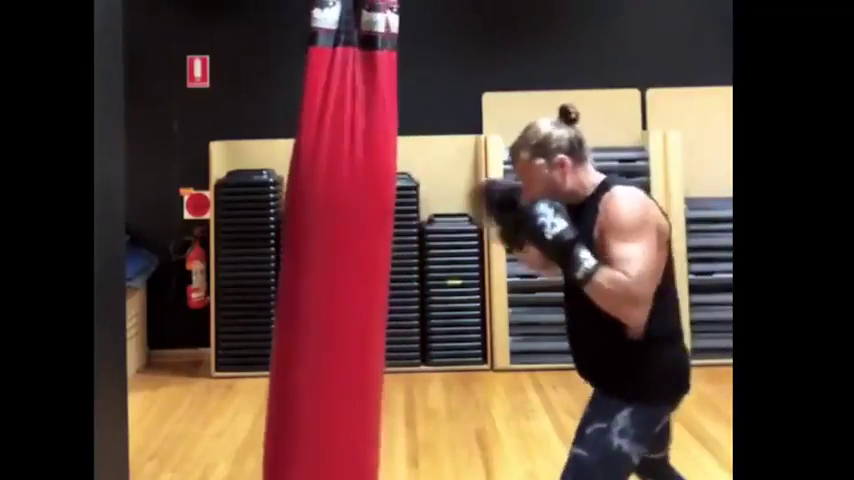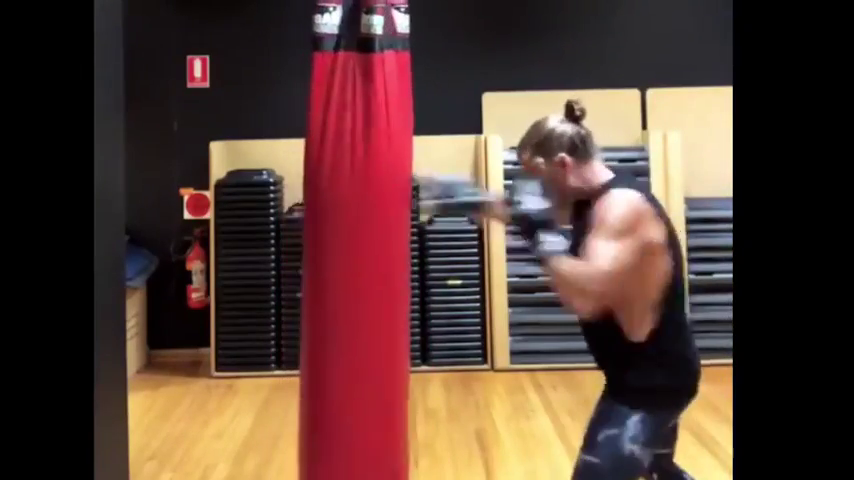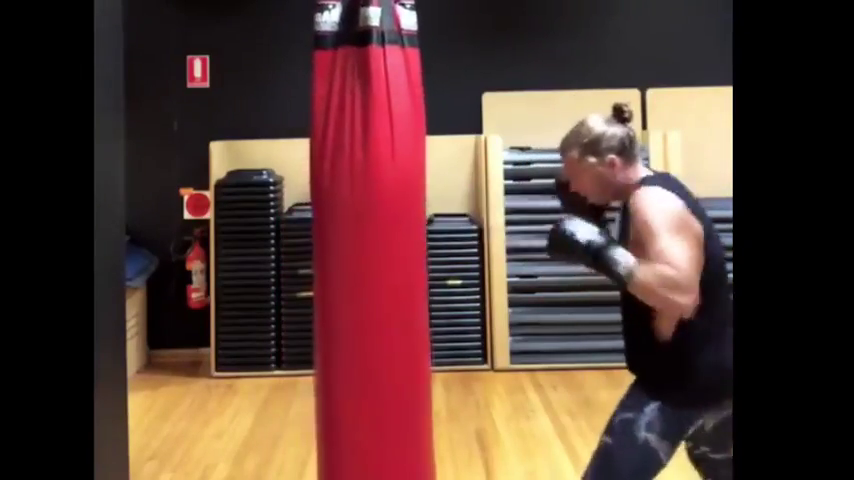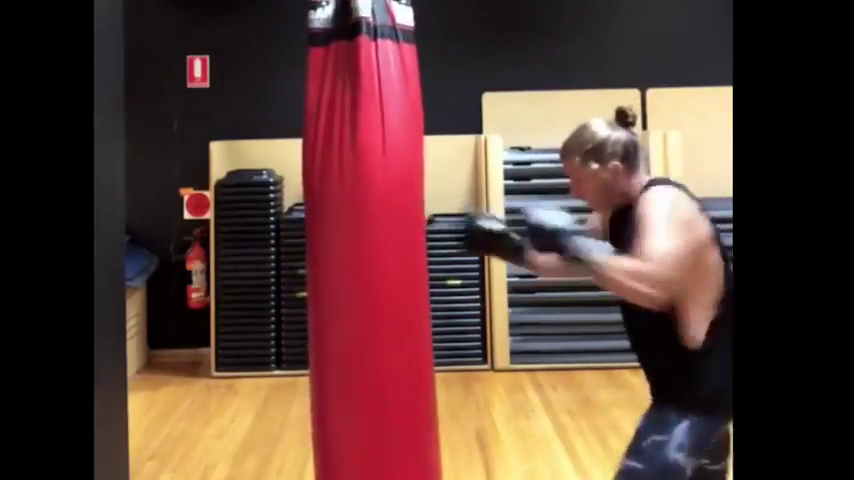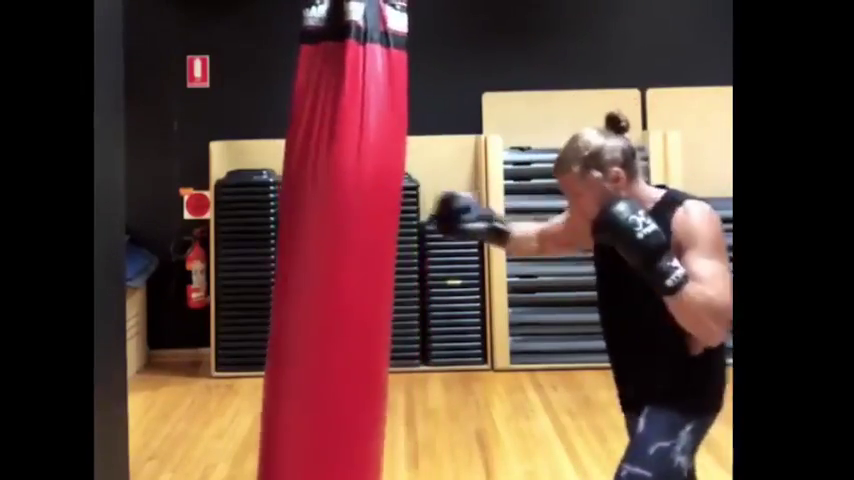
dt=0.5s
person 1, frame 1
left shoulder: (623, 206)
right shoulder: (579, 205)
left elbow: (632, 303)
right elbow: (544, 260)
left wrist: (570, 251)
right wrist: (512, 223)
left hip: (641, 377)
right hip: (635, 373)
person 1, frame 2
left shoulder: (619, 205)
right shoulder: (609, 196)
left elbow: (584, 297)
right elbow: (543, 214)
left wrist: (541, 235)
left hip: (648, 378)
right hip: (662, 370)
person 1, frame 3
left shoulder: (652, 202)
right shoulder: (652, 193)
left elbow: (680, 293)
right elbow: (634, 265)
left wrist: (604, 254)
right wrist: (588, 231)
left hip: (677, 377)
right hip: (708, 369)
person 1, frame 4
left shoulder: (663, 203)
right shoulder: (618, 212)
left elbow: (650, 286)
right elbow: (559, 262)
left wrist: (578, 246)
right wrist: (511, 245)
left hip: (702, 383)
right hip: (698, 378)
person 1, frame 5
left shoulder: (693, 219)
right shoulder: (599, 214)
left elbow: (716, 325)
right elbow: (536, 239)
left wrist: (658, 261)
right wrist: (488, 226)
left hip: (685, 392)
right hip: (642, 387)
